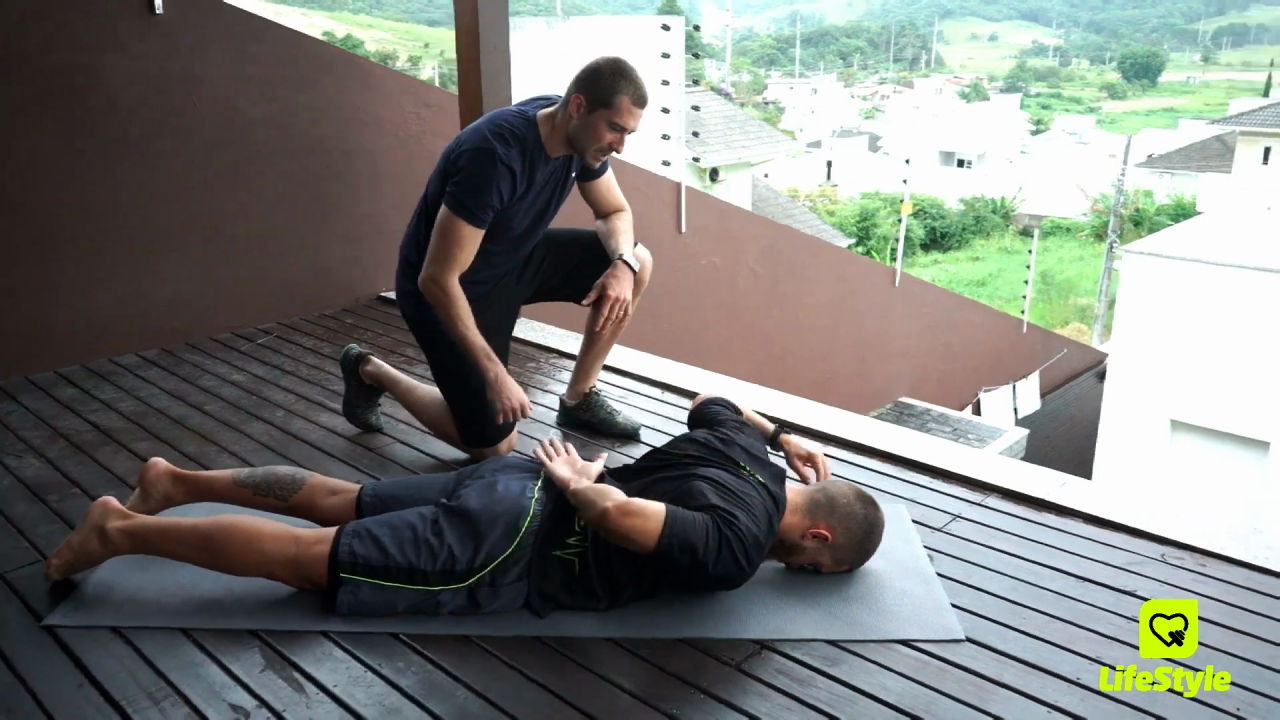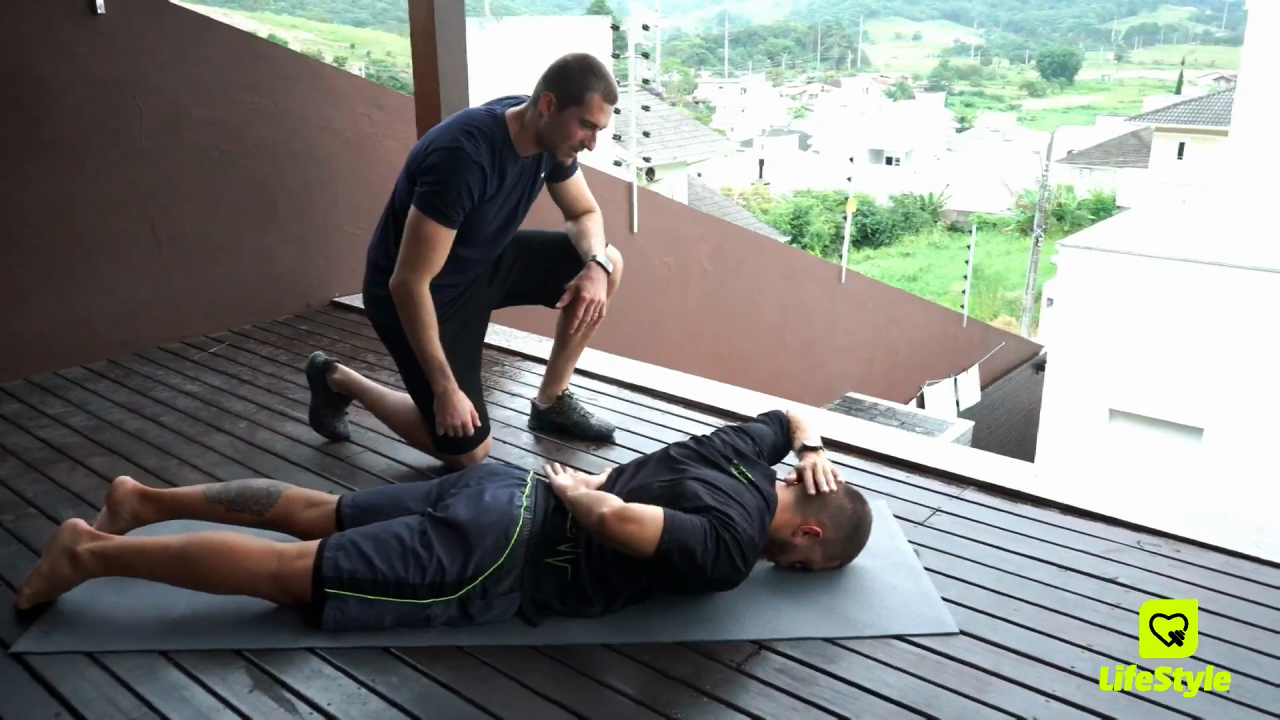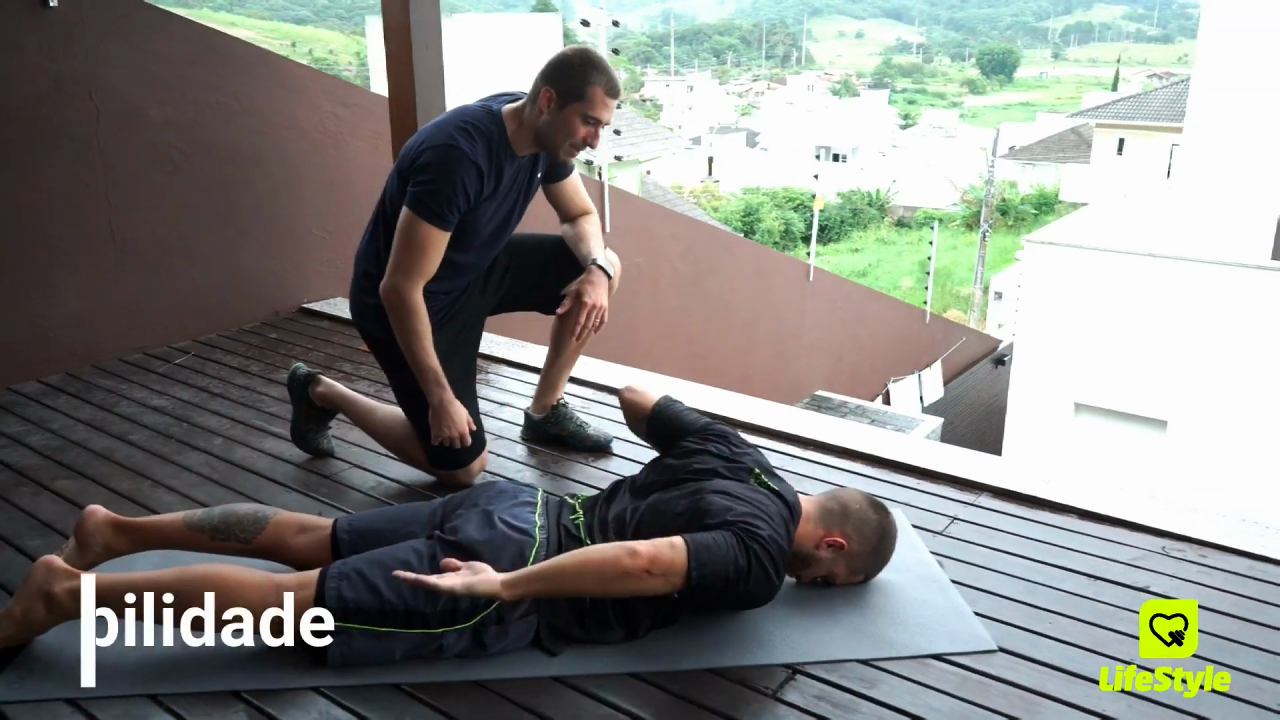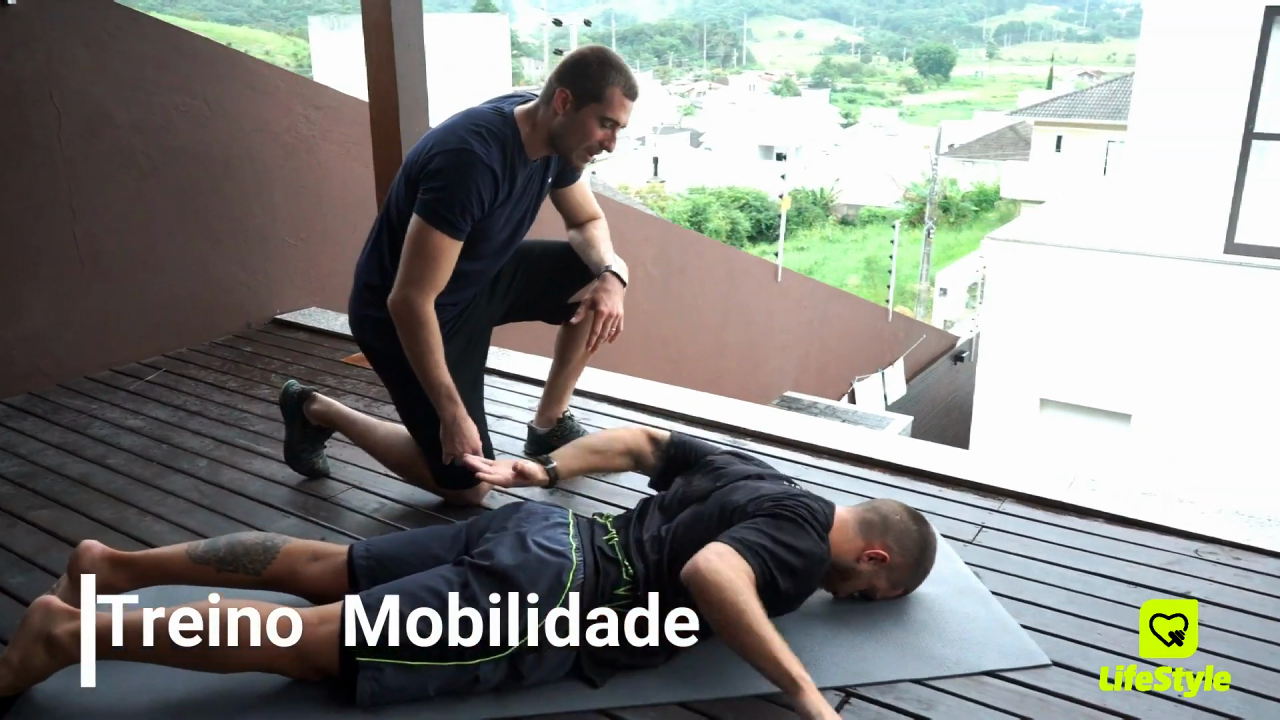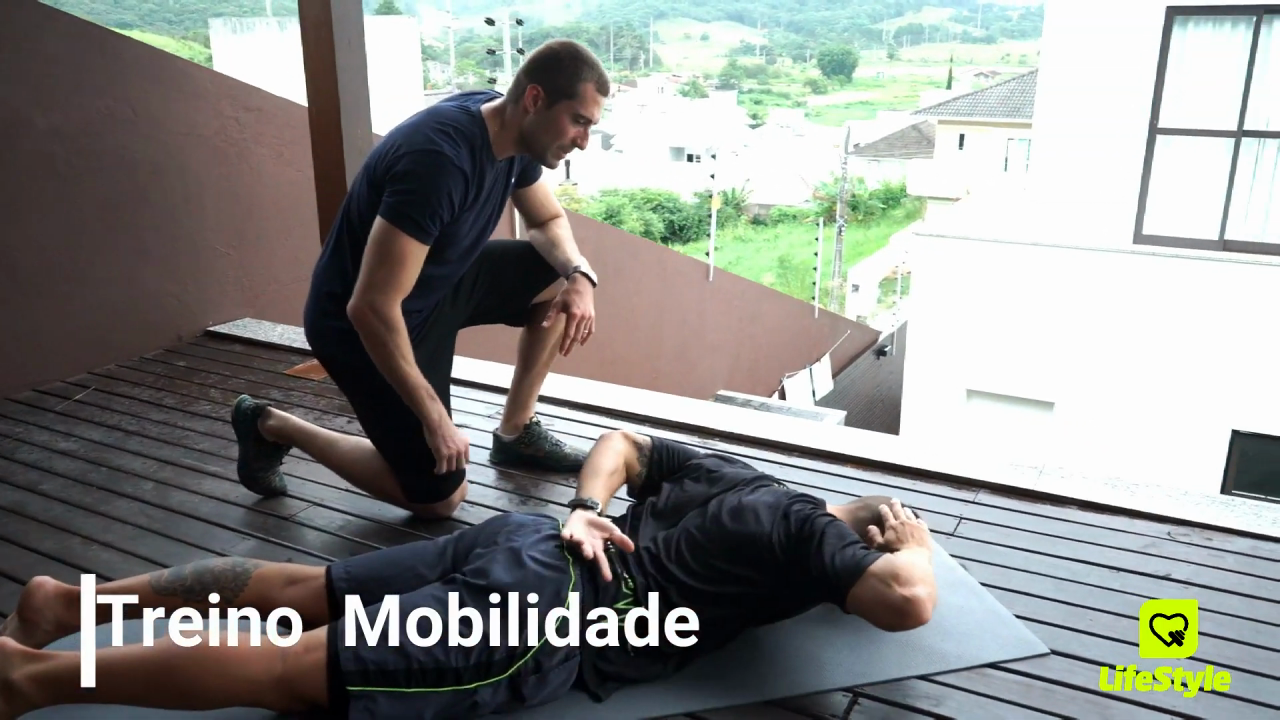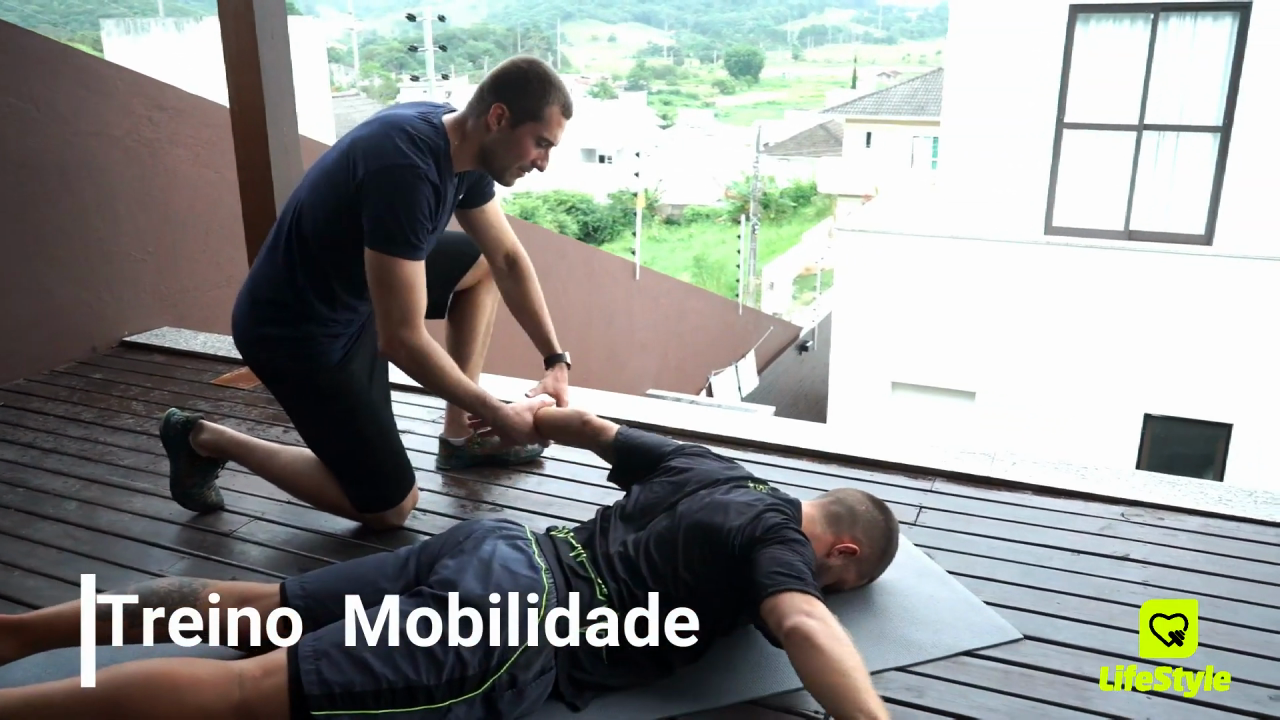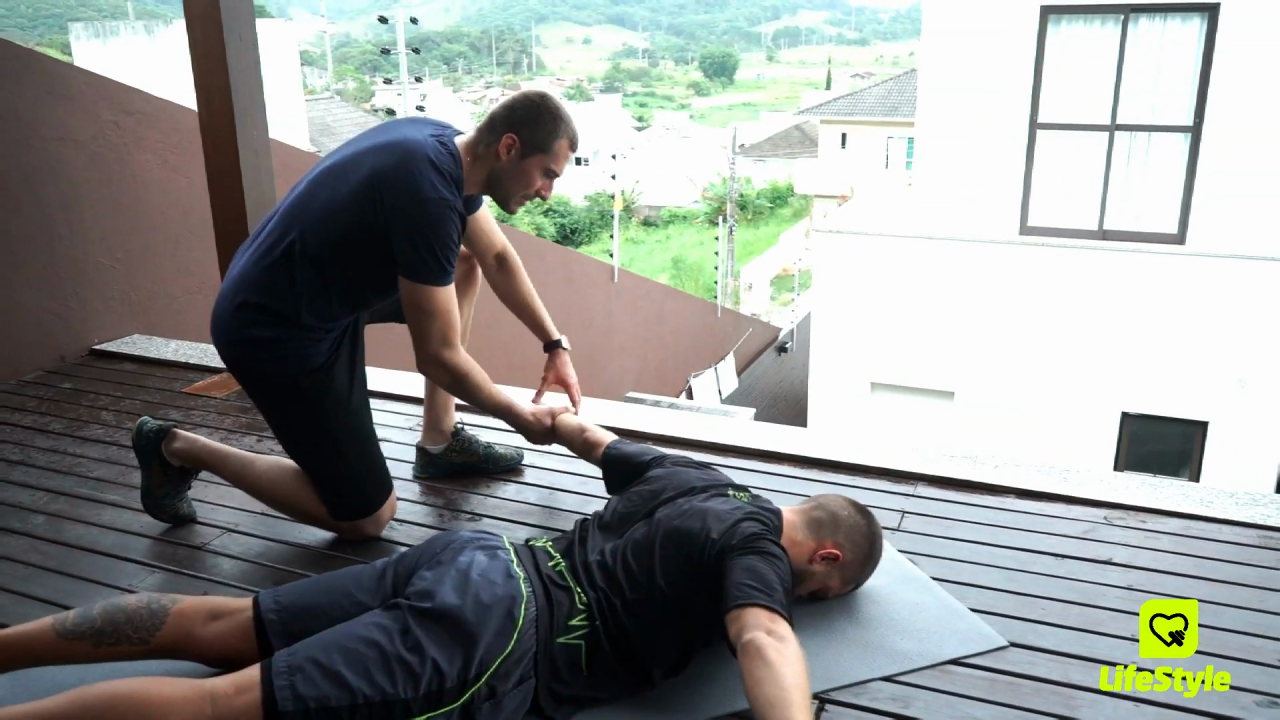
dt=0.7s
person 1, frame 1
left shoulder: (740, 450)
right shoulder: (739, 546)
left elbow: (707, 403)
right elbow: (617, 517)
left wrist: (782, 438)
right wrist: (576, 487)
left hip: (511, 486)
right hip: (504, 551)
left knee: (336, 500)
right knee: (305, 557)
left ankle: (176, 480)
right ankle: (124, 528)
person 1, frame 2
left shoulder: (742, 455)
right shoulder: (733, 546)
left elbow: (783, 412)
right elbow: (617, 523)
left wrist: (814, 450)
right wrist: (577, 493)
left hip: (501, 493)
right hip: (494, 563)
left knee: (316, 514)
right knee: (289, 573)
left ankle: (145, 498)
right ankle: (96, 551)
person 1, frame 3
left shoulder: (736, 454)
right shoulder: (763, 556)
left elbow: (636, 396)
right elbow: (642, 565)
right wrist: (505, 587)
left hip: (512, 510)
right hip: (520, 558)
left knee: (306, 539)
right knee: (291, 601)
left ankle: (118, 528)
person 1, frame 4
left shoulder: (763, 476)
right shoulder: (805, 533)
left elbow: (640, 439)
right elbow: (706, 573)
left wrist: (544, 470)
left hip: (535, 535)
right hip: (538, 604)
left knee: (319, 569)
right knee: (305, 641)
left ankle: (112, 563)
person 1, frame 5
left shoulder: (745, 476)
right shoulder: (814, 535)
left elbow: (622, 445)
right elbow: (904, 600)
left wrist: (586, 508)
right wrist: (916, 548)
left hip: (517, 548)
right hip: (535, 626)
left knee: (297, 594)
person 1, frame 6
left shoulder: (710, 469)
right shoulder: (780, 542)
left elbow: (587, 421)
right elbow: (807, 628)
left wrist: (513, 418)
left hip: (489, 551)
right hip: (507, 635)
left knee: (248, 613)
person 1, frame 7
left shoulder: (697, 477)
right shoulder: (760, 550)
left elbow: (590, 436)
right elbow: (764, 642)
left wrist: (557, 417)
left hip: (467, 563)
right hip: (485, 641)
left knee: (215, 626)
person 2, frame 1
left shoulder: (582, 134)
right shoulder: (494, 154)
left elbow: (615, 212)
right elbow: (436, 280)
left wrist: (622, 263)
right wrist: (495, 375)
left hip: (514, 258)
right hip: (451, 290)
left knee: (636, 264)
right knee: (493, 445)
left ankle: (578, 399)
right ankle: (370, 372)
person 2, frame 2
left shoulder: (551, 134)
right shoulder: (462, 156)
left elbow: (585, 213)
right elbow: (408, 283)
left wrist: (595, 266)
right wrist: (445, 389)
left hip: (483, 262)
right hip: (420, 293)
left knee: (607, 264)
right knee: (468, 452)
left ankle: (551, 402)
right ankle: (338, 381)
person 2, frame 3
left shoulder: (546, 134)
right shoulder: (458, 154)
left elbow: (581, 216)
right elbow: (399, 288)
left wrist: (596, 269)
right wrist: (441, 400)
left hip: (475, 269)
right hip: (405, 302)
left knee: (604, 267)
right knee: (463, 466)
left ankle: (545, 412)
right ankle: (322, 393)
person 2, frame 4
left shoulder: (553, 134)
right shoulder: (470, 159)
left elbow: (588, 222)
right elbow: (409, 300)
left wrist: (610, 275)
right wrist: (452, 415)
right hip: (403, 316)
left knee: (605, 275)
right knee: (469, 484)
left ankle: (549, 426)
right ankle: (317, 413)
person 2, frame 5
left shoulder: (510, 129)
right shoulder: (439, 159)
left elbow: (548, 220)
right elbow: (369, 309)
left wrist: (579, 273)
right wrist: (434, 418)
right hip: (363, 324)
left knee: (564, 276)
right knee: (440, 497)
left ankle: (517, 431)
right ankle: (272, 427)
person 2, frame 6
left shoulder: (459, 141)
right shoulder: (407, 171)
left elbow: (508, 258)
right elbow: (402, 340)
left wrist: (555, 360)
right wrist: (498, 416)
right hip: (297, 331)
left knee: (484, 264)
right knee: (390, 507)
left ankle: (459, 437)
right ankle: (206, 441)
person 2, frame 7
left shoulder: (445, 145)
right shoulder: (428, 199)
left elbow: (495, 257)
right elbow: (439, 359)
left wrist: (554, 345)
right wrist: (523, 418)
right hip: (273, 331)
left knee: (464, 263)
right knee: (367, 516)
left ankle: (439, 443)
right ankle: (179, 450)
